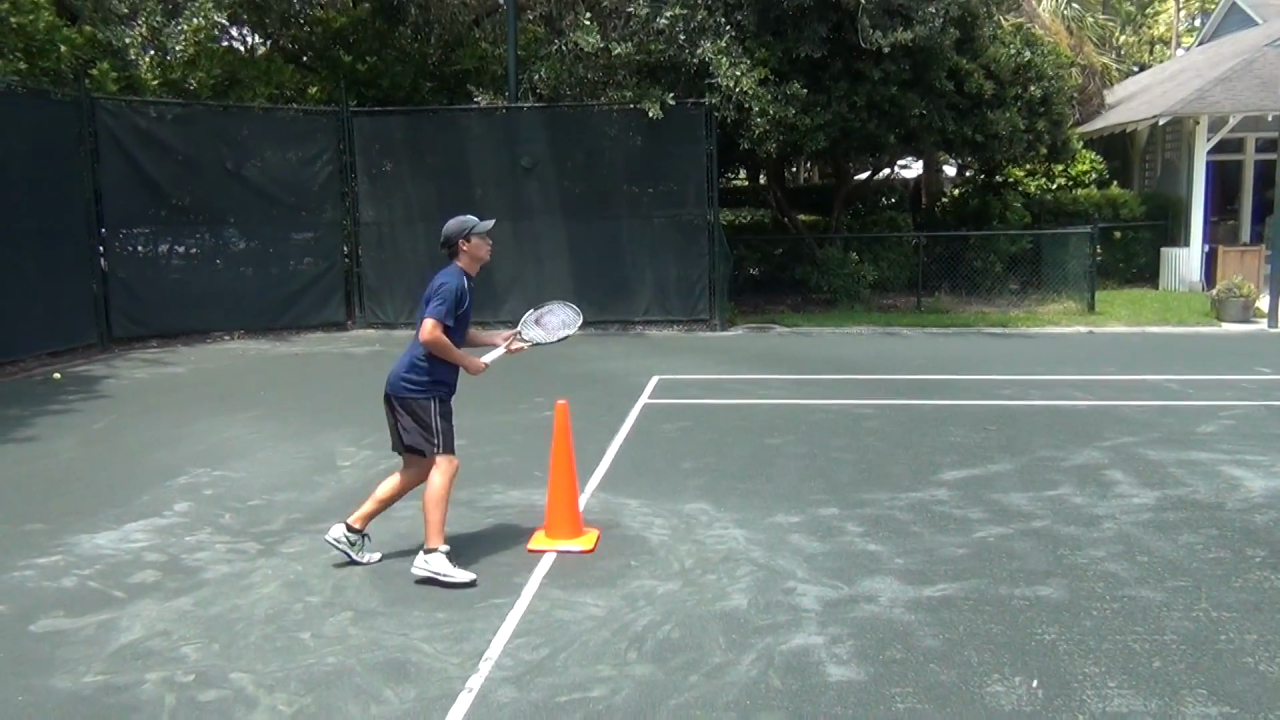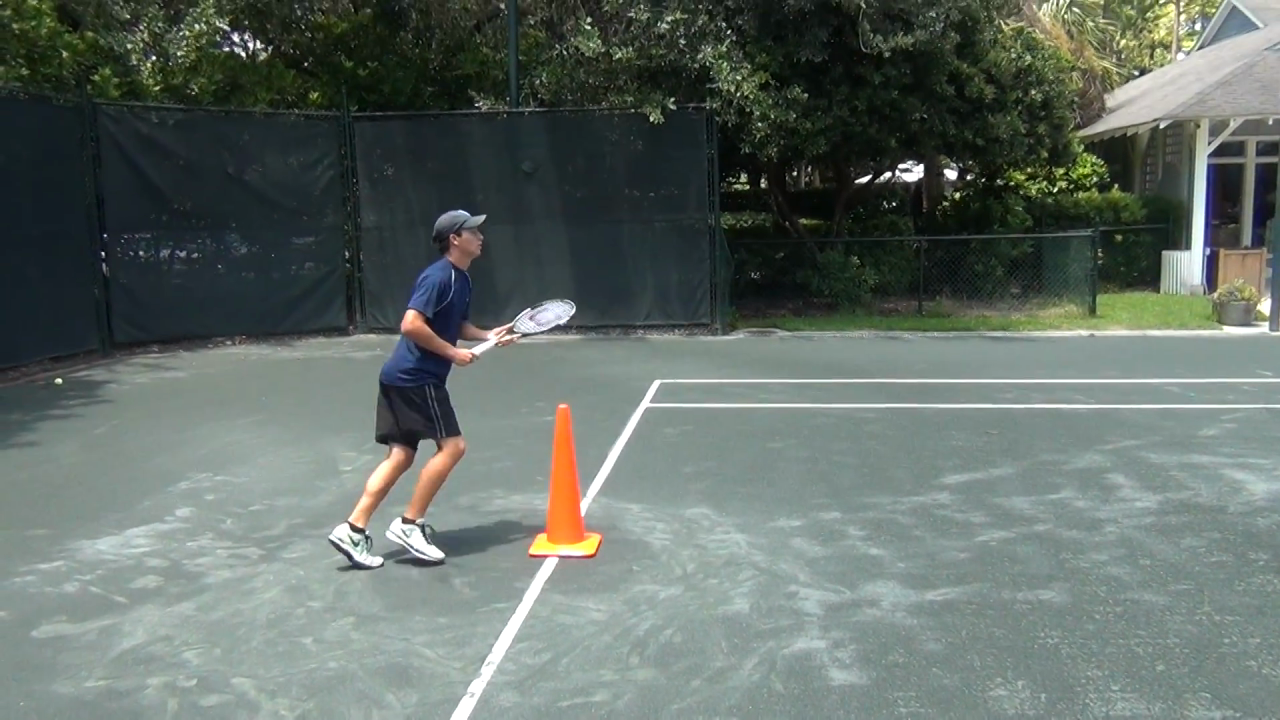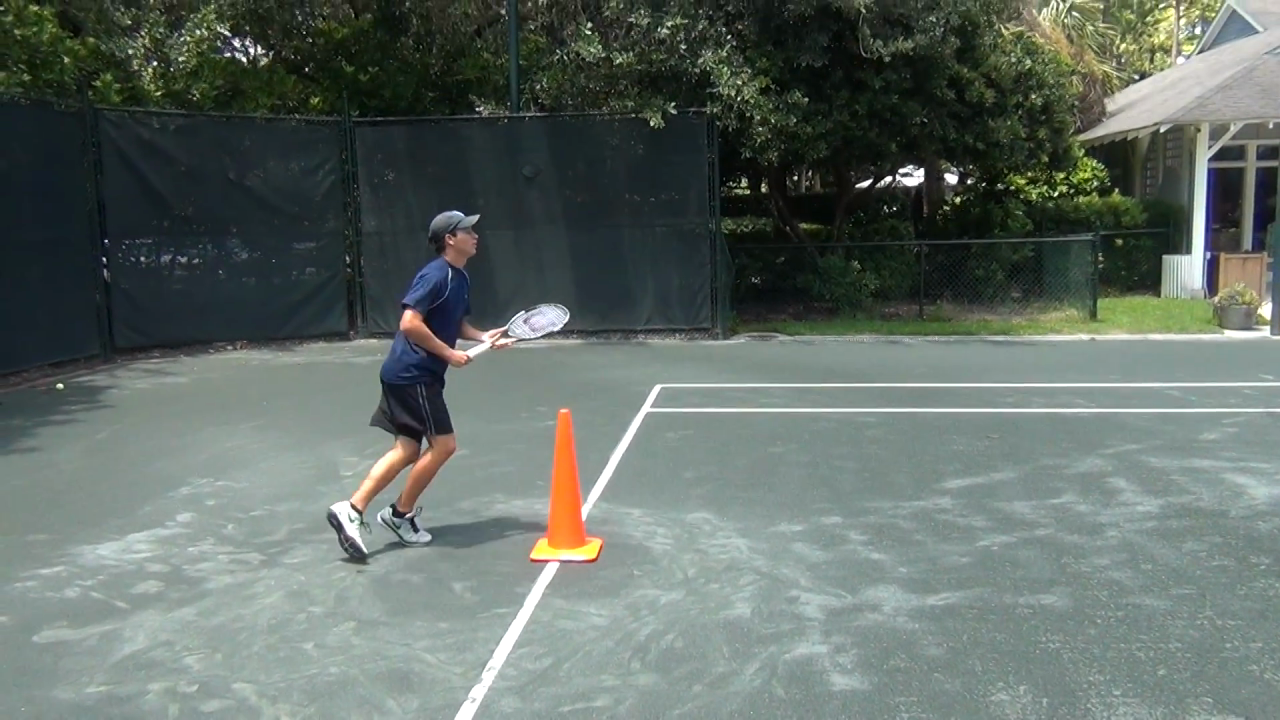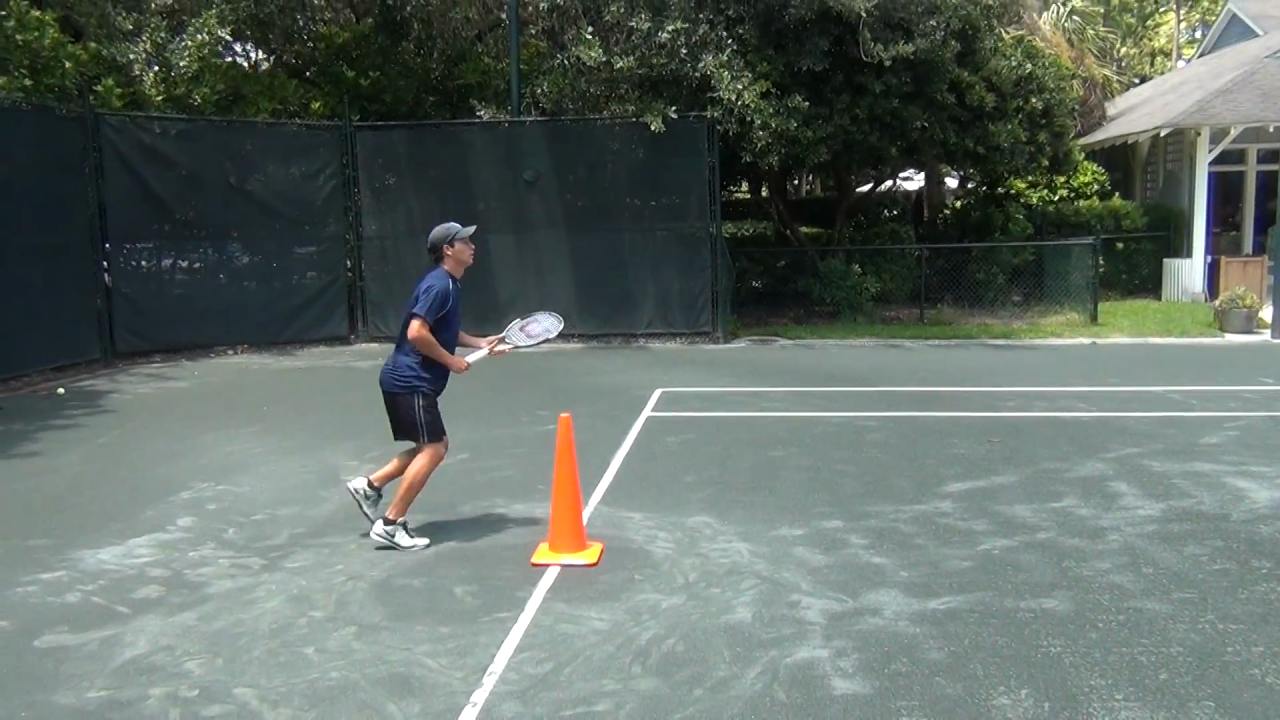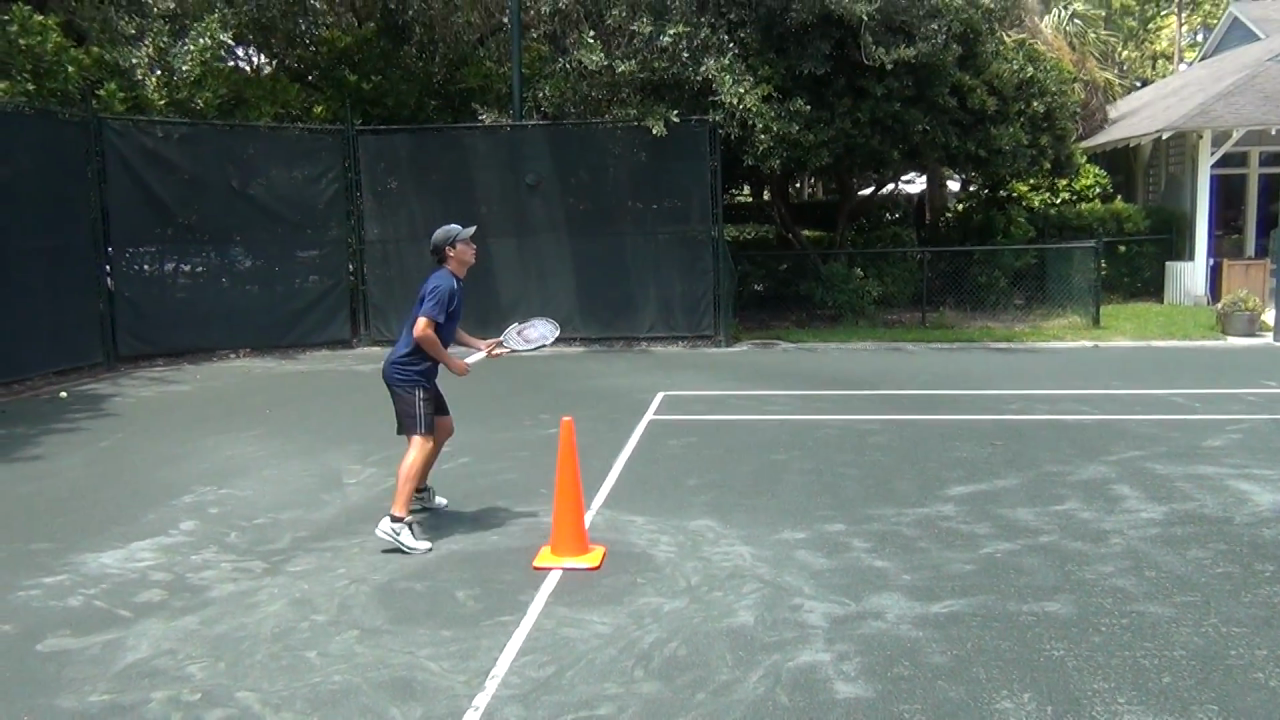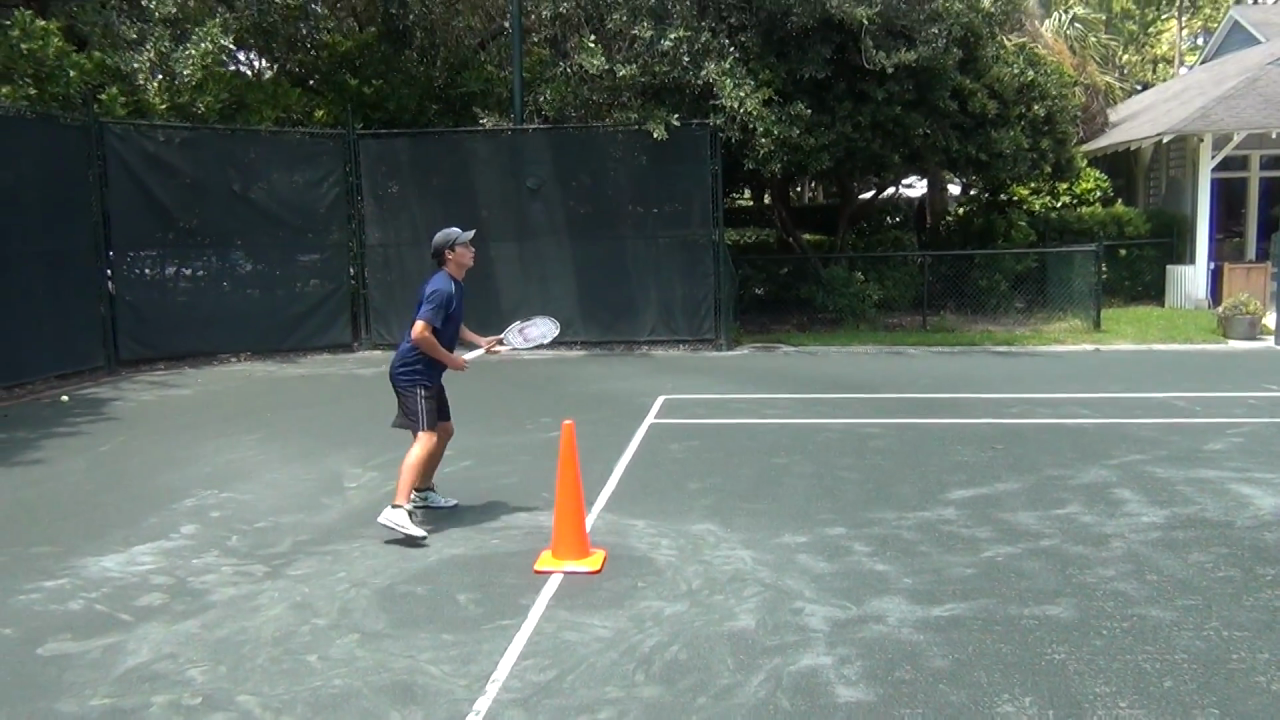
dt=0.1s
person 1, frame 1
left shoulder: (465, 283)
right shoulder: (450, 283)
right elbow: (429, 336)
left wrist: (496, 340)
right wrist: (468, 363)
left hip: (411, 386)
right hip: (422, 387)
left knee: (416, 468)
right knee: (444, 462)
left ankle: (350, 529)
right ankle: (433, 554)
person 1, frame 2
left shoulder: (462, 279)
right shoulder: (438, 276)
left elbow: (457, 326)
right elbow: (411, 326)
left wrist: (489, 335)
right wrist: (454, 354)
left hip: (402, 377)
right hip: (416, 377)
left knee: (401, 457)
right knee: (452, 447)
left ankle: (352, 531)
right ankle: (409, 523)
person 1, frame 3
left shoulder: (460, 277)
right shoulder: (435, 274)
left elbow: (457, 325)
right elbow: (409, 323)
left wrist: (485, 337)
right wrist: (449, 354)
left hip: (406, 373)
right hip: (413, 374)
left knee: (406, 449)
right knee: (443, 445)
left ankle: (351, 511)
right ankle: (400, 514)
person 1, frame 4
left shoulder: (453, 285)
right shoulder: (438, 284)
left elbow: (448, 332)
right elbow: (417, 333)
left wrist: (481, 343)
right wrist: (451, 361)
left hip: (406, 379)
right hip: (411, 381)
left knee: (431, 448)
right knee: (433, 451)
left ankle: (369, 485)
right ankle: (391, 523)
person 1, frame 5
left shoulder: (454, 283)
right shoulder: (442, 286)
left elbow: (448, 329)
right elbow: (422, 332)
left wrist: (480, 344)
right wrist: (451, 362)
left hip: (417, 373)
right hip: (408, 374)
left knee: (444, 427)
right knee: (422, 444)
left ankle: (419, 490)
right ankle: (397, 522)
person 1, frame 6
left shoulder: (455, 286)
right shoulder: (441, 288)
left elbow: (453, 327)
right elbow: (419, 334)
left wrist: (481, 341)
right wrist: (450, 360)
left hip: (425, 373)
right hip: (414, 374)
left knee: (445, 431)
right knee: (427, 438)
left ankle: (422, 490)
right ankle: (398, 509)
